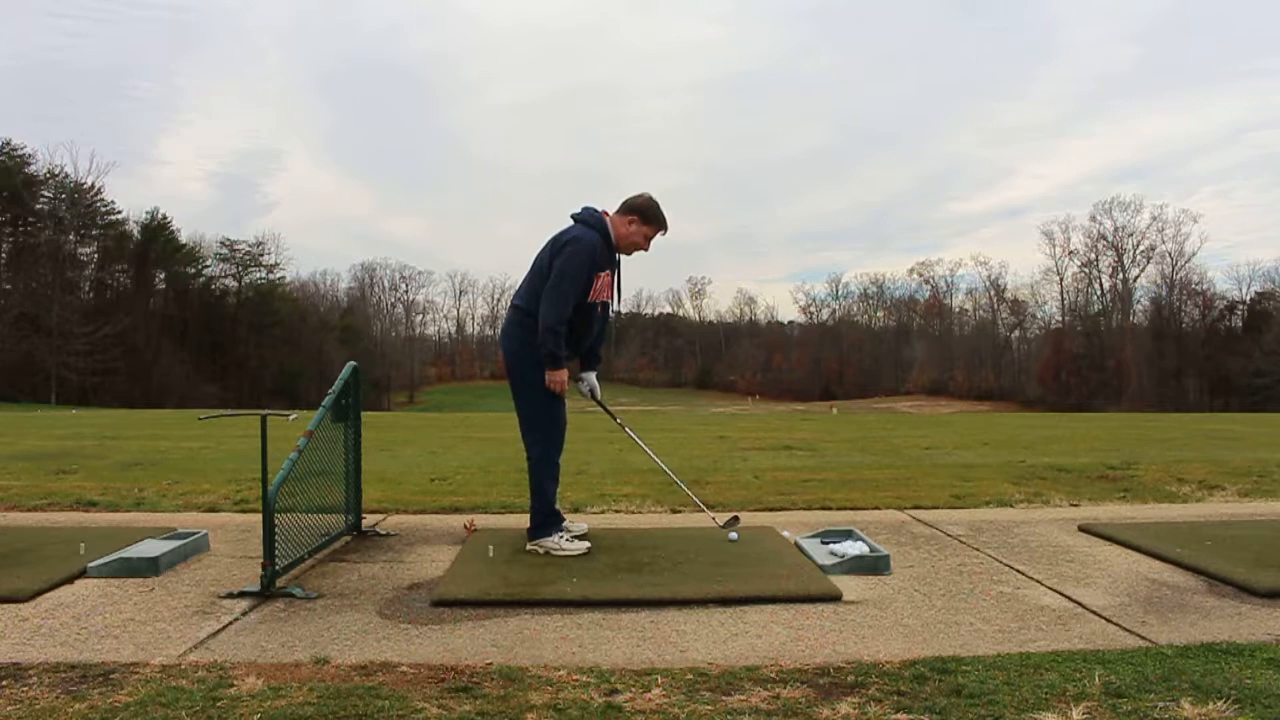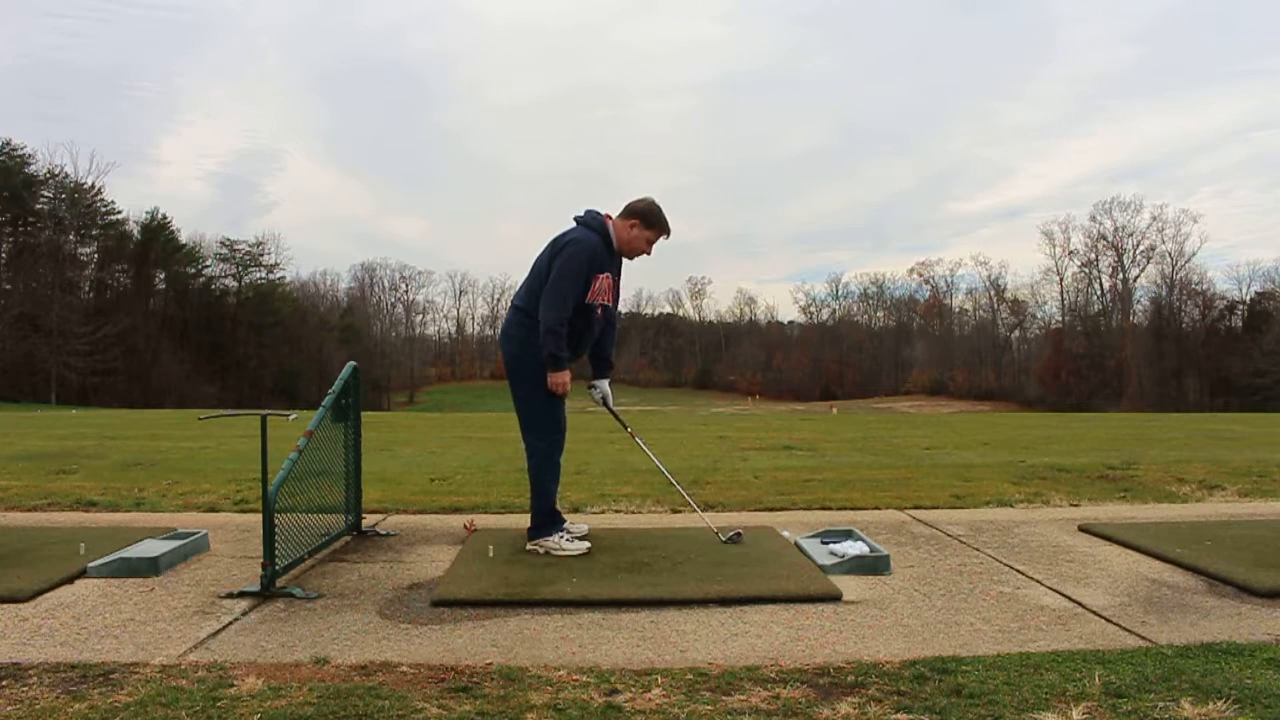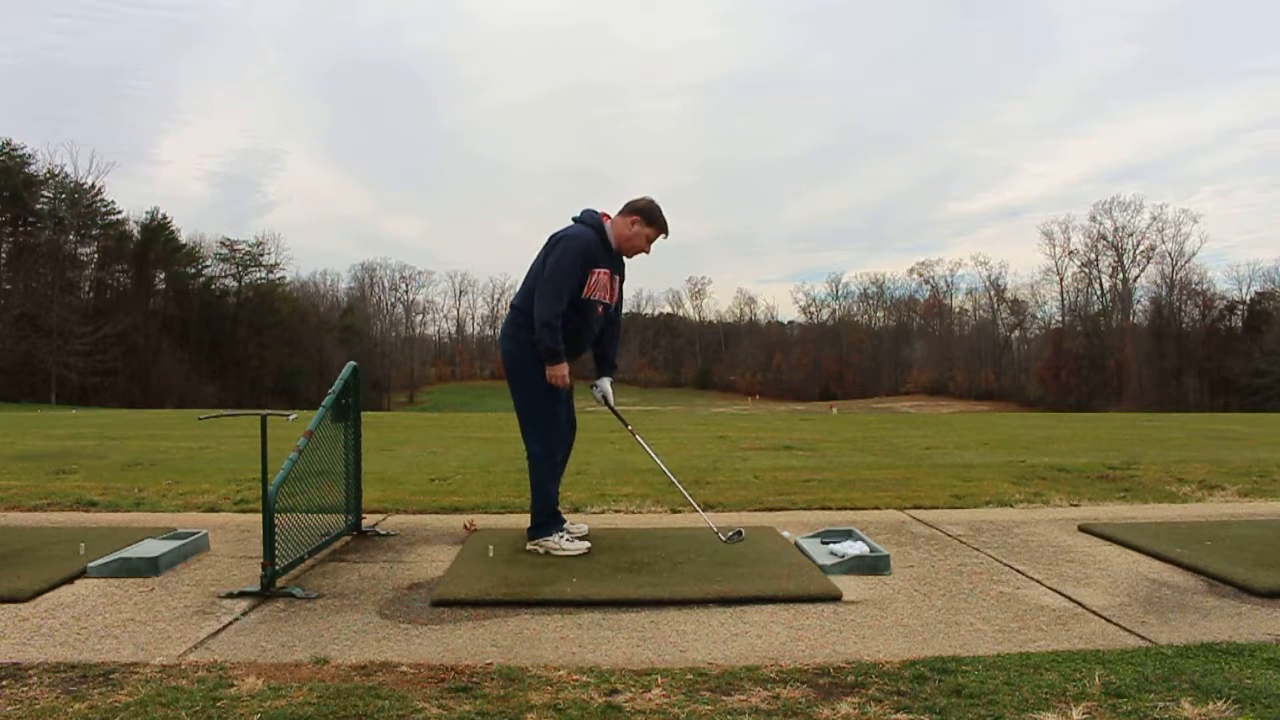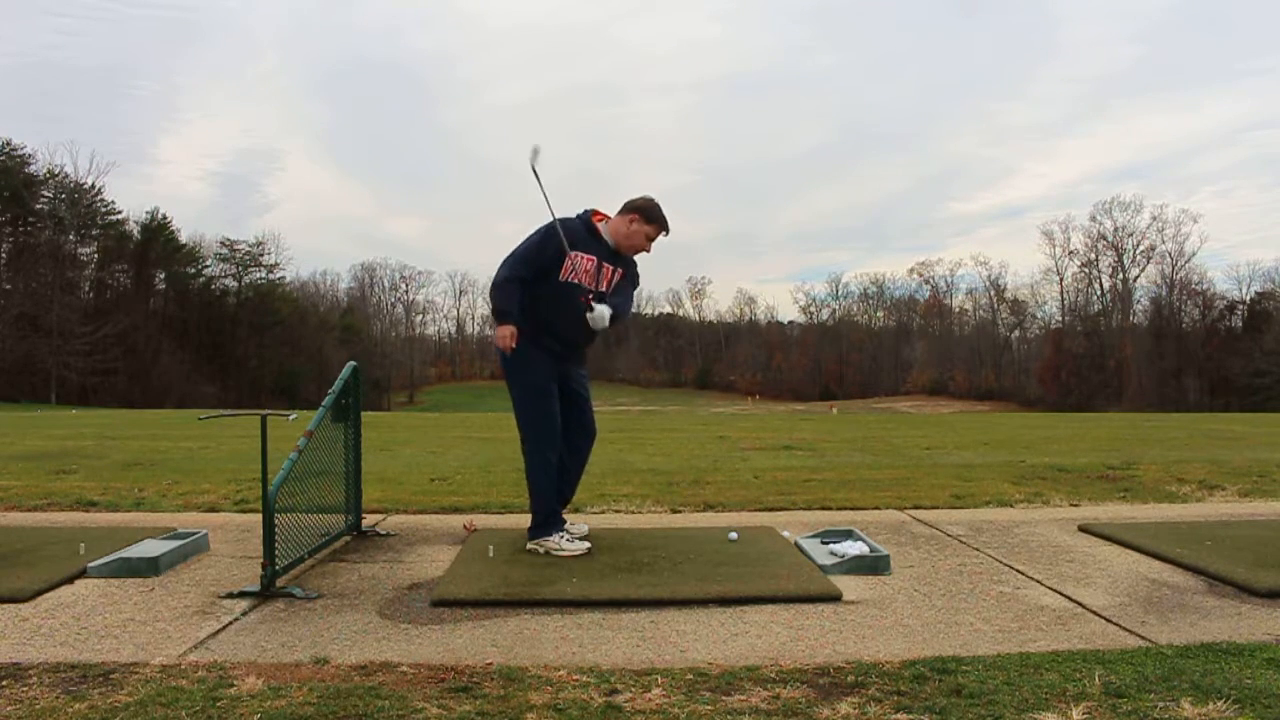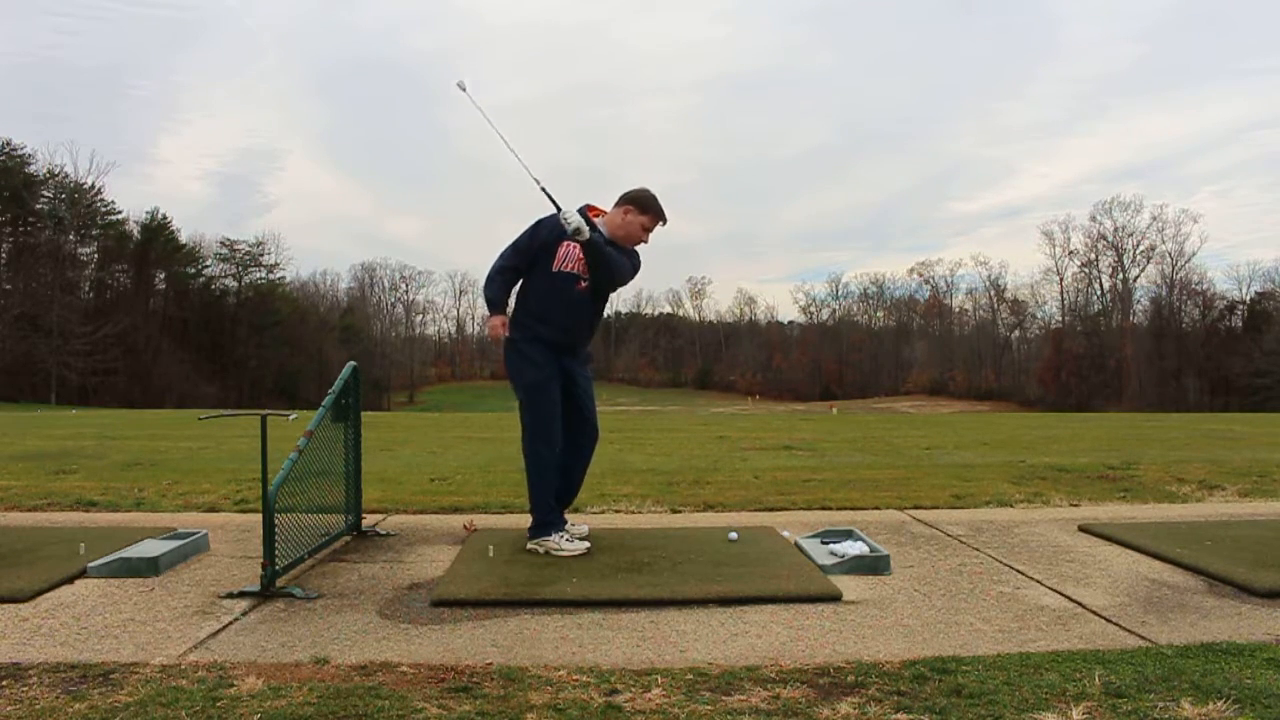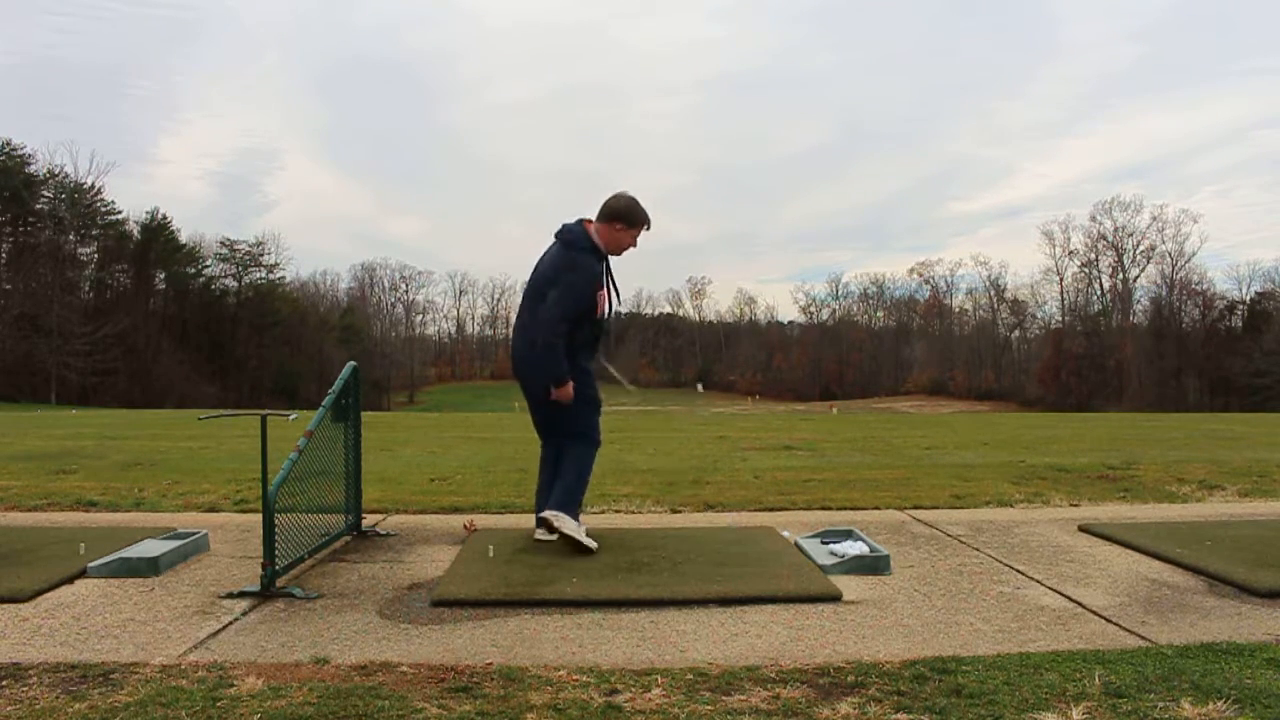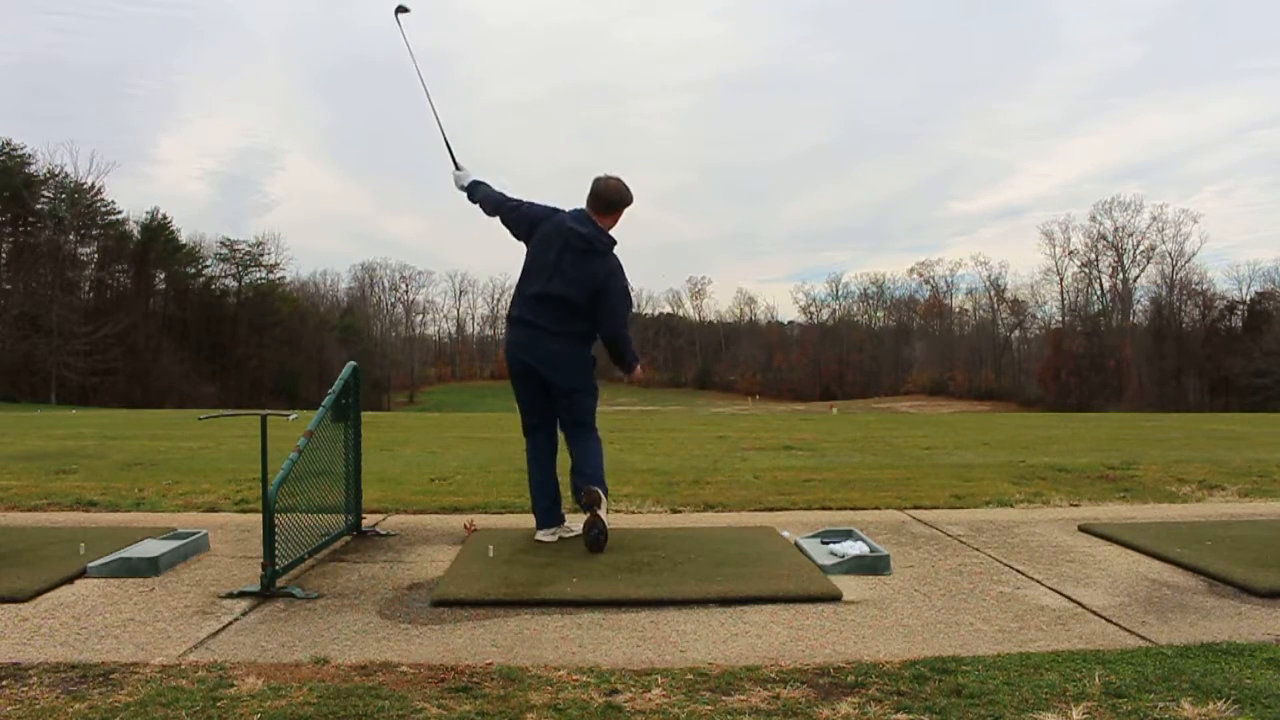
dt=0.5s
person 1, frame 1
left shoulder: (607, 252)
right shoulder: (582, 244)
left elbow: (597, 315)
right elbow: (554, 305)
left wrist: (589, 367)
right wrist: (556, 362)
left hip: (546, 350)
right hip: (530, 345)
left knee: (552, 434)
right knee: (544, 436)
left ankle: (549, 519)
right ankle: (542, 531)
person 1, frame 2
left shoulder: (610, 258)
right shoulder: (582, 246)
left elbow: (605, 320)
right elbow: (553, 307)
left wrist: (601, 374)
right wrist: (557, 364)
left hip: (546, 350)
right hip: (528, 345)
left knee: (553, 435)
right knee: (545, 436)
left ankle: (549, 519)
right ankle: (542, 530)
person 1, frame 3
left shoulder: (614, 262)
right shoulder: (578, 242)
left elbow: (610, 320)
right elbow: (548, 301)
left wrist: (604, 373)
right wrist: (555, 357)
left hip: (552, 353)
right hip: (529, 347)
left knee: (563, 433)
right knee: (546, 436)
left ankle: (549, 518)
right ankle: (543, 531)
person 1, frame 4
left shoulder: (626, 267)
right shoulder: (563, 233)
left elbow: (621, 303)
right elbow: (513, 269)
left wrist: (607, 313)
right wrist: (504, 318)
left hip: (569, 356)
right hip: (528, 348)
left knee: (580, 433)
right knee: (543, 437)
left ankle: (552, 515)
right ankle: (543, 530)
person 1, frame 5
left shoulder: (625, 257)
right shoulder: (555, 228)
left elbow: (610, 274)
right elbow: (508, 263)
left wrist: (587, 237)
right wrist: (497, 309)
left hip: (573, 355)
right hip: (531, 348)
left knee: (583, 434)
right knee: (544, 436)
left ankle: (553, 516)
right ankle: (544, 529)
person 1, frame 6
left shoulder: (579, 244)
right shoulder: (582, 267)
right elbow: (550, 322)
right wrist: (559, 377)
left hip: (528, 356)
right hip: (555, 363)
left knee: (554, 437)
right knee: (583, 437)
left ankle: (547, 517)
right ankle: (560, 509)
person 1, frame 7
left shoulder: (546, 223)
right shoulder: (606, 266)
left elbow: (501, 204)
right elbow: (613, 328)
left wrist: (470, 184)
right wrist: (629, 364)
left hip: (521, 344)
right hip: (566, 355)
left knee: (538, 433)
right knee: (582, 431)
left ankle: (548, 520)
right ankle: (593, 490)
